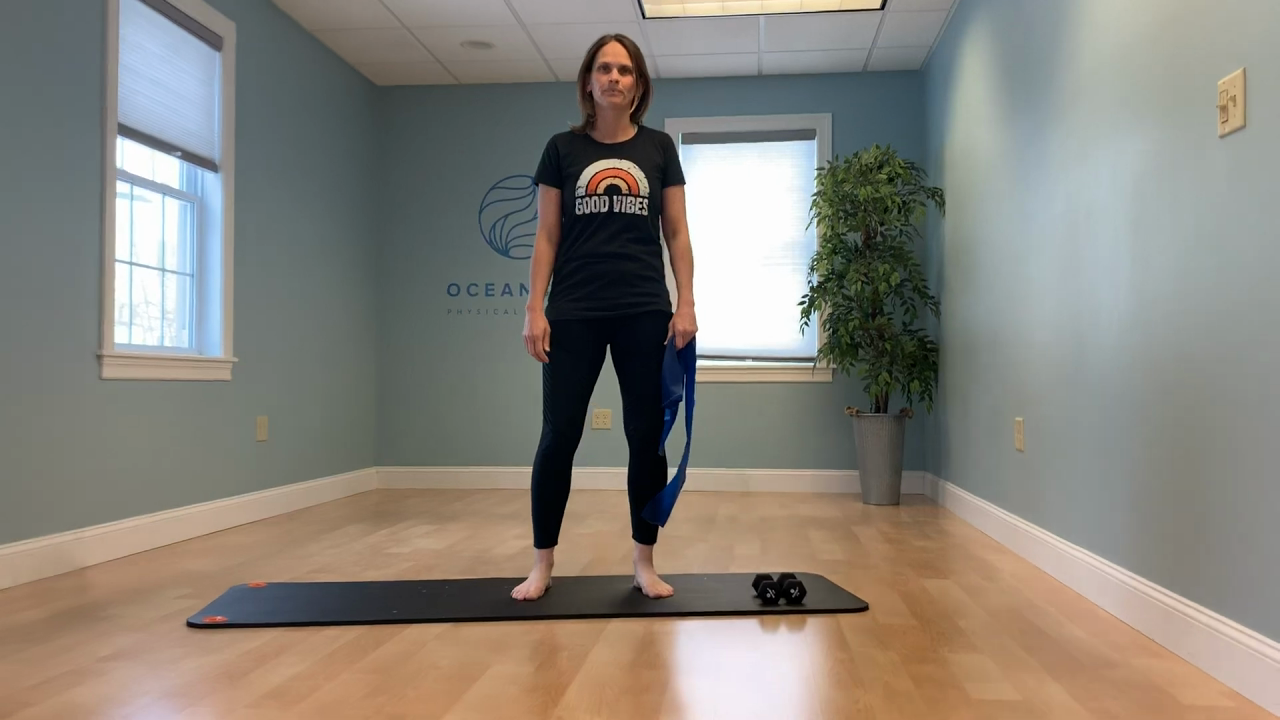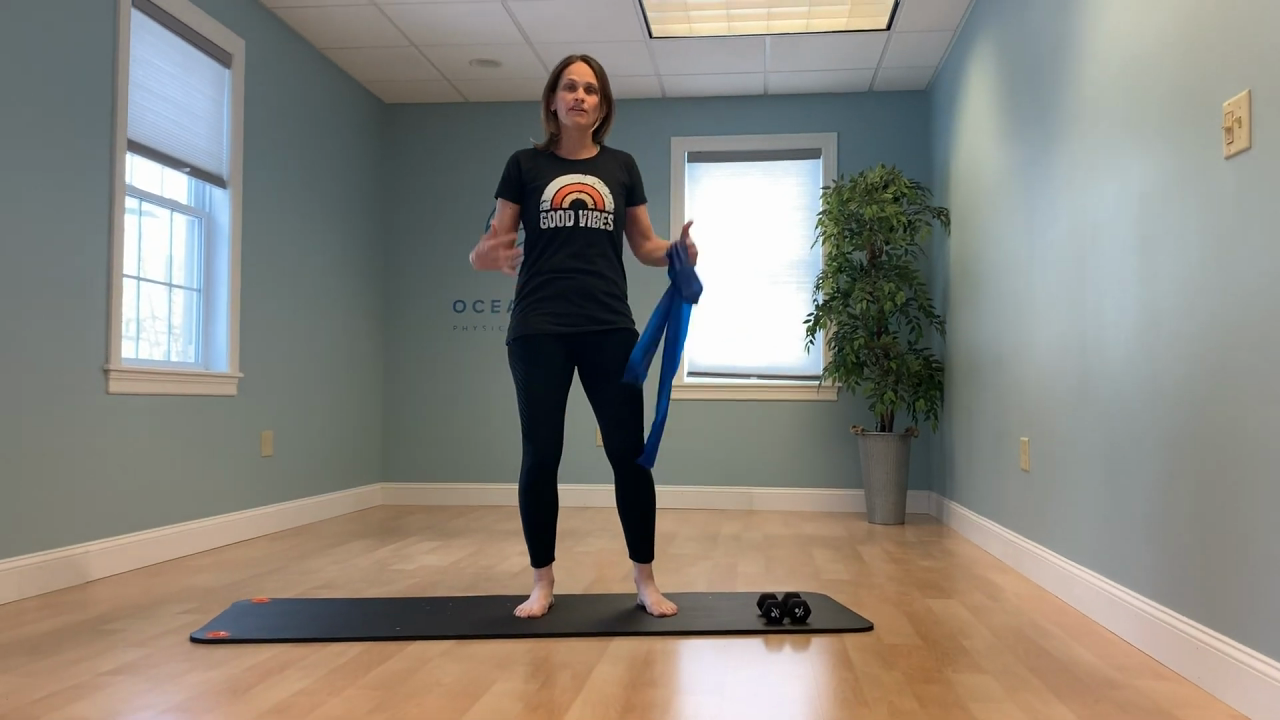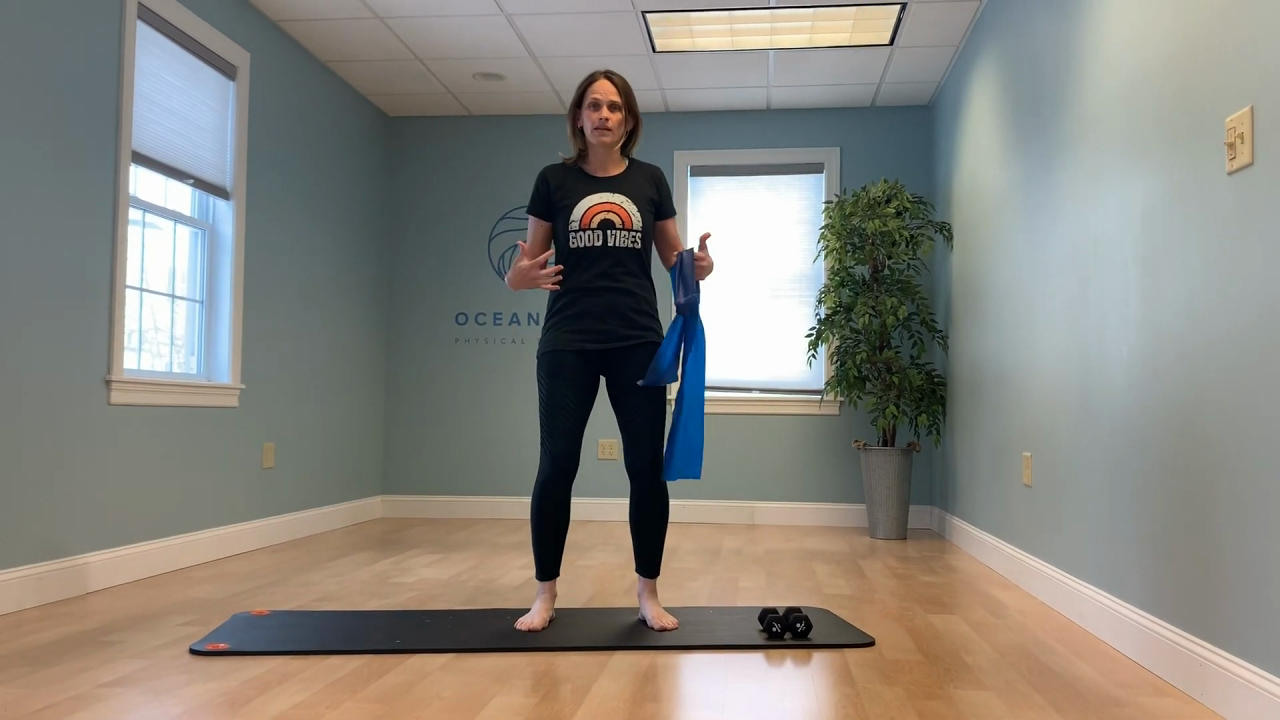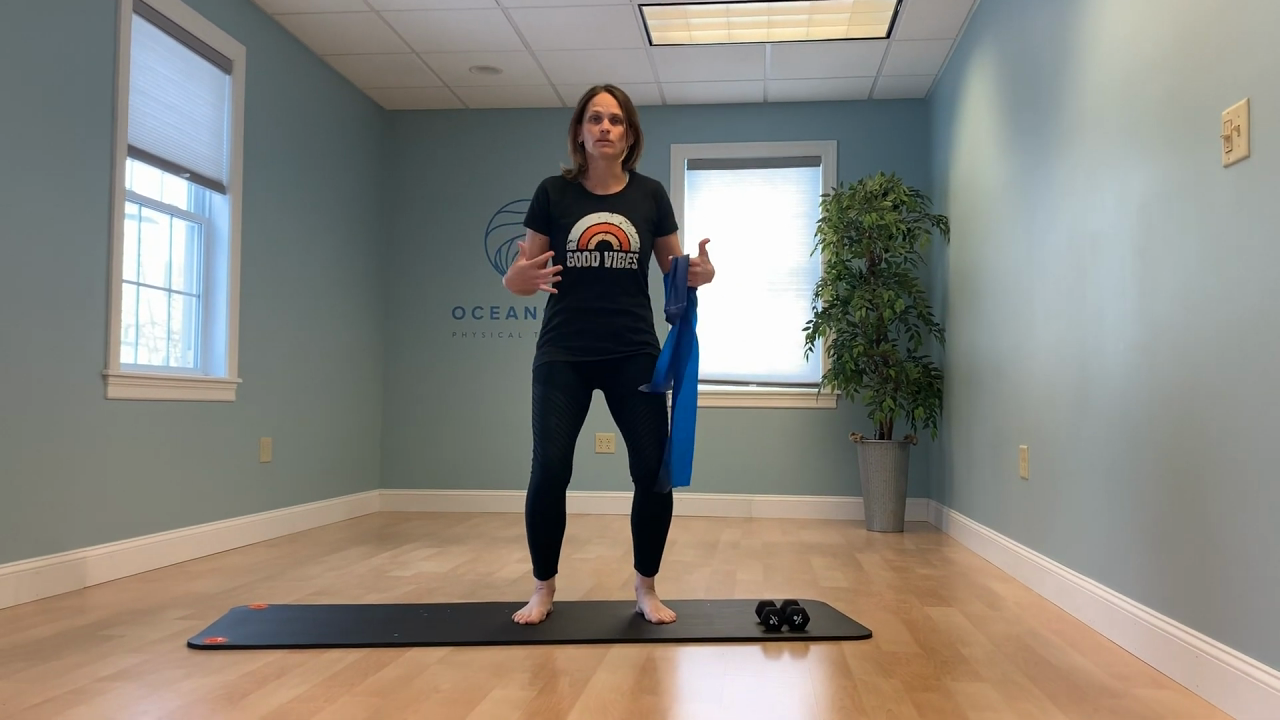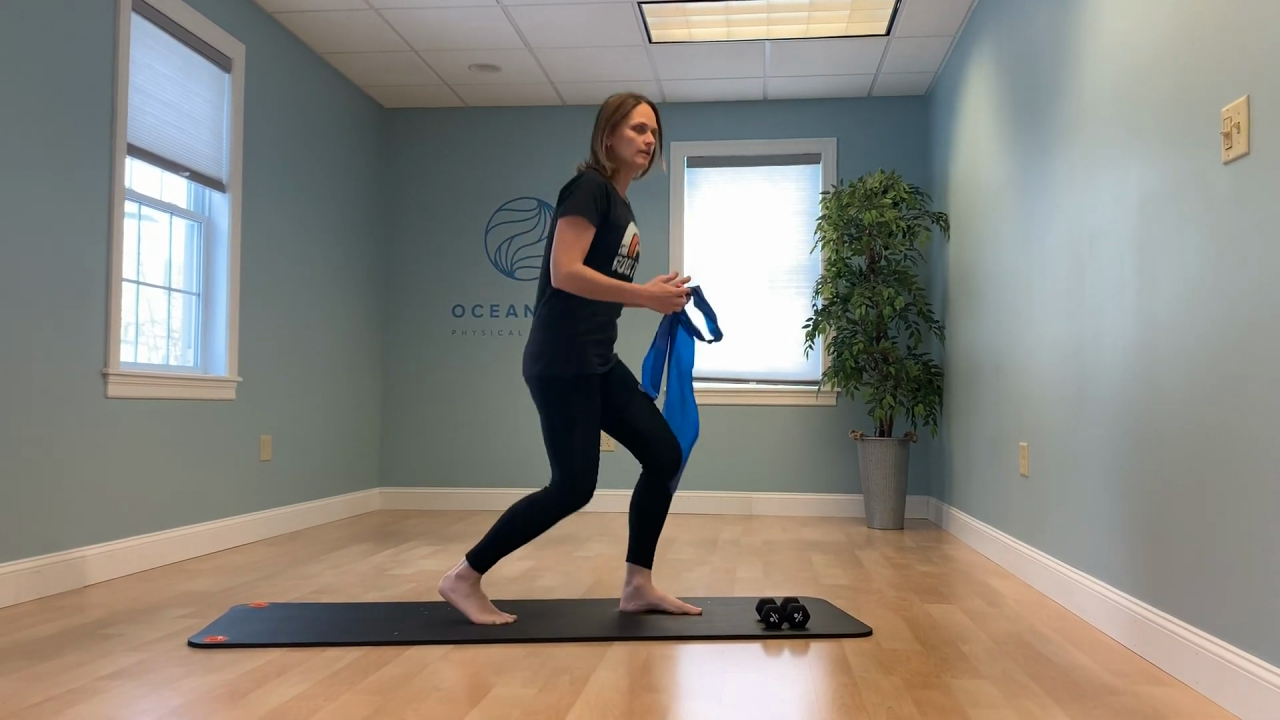
dt=1s
person 1, frame 1
left shoulder: (659, 147)
right shoulder: (562, 149)
left elbow: (676, 233)
right elbow: (547, 236)
left wrist: (685, 304)
right wrist: (535, 309)
left hip: (643, 313)
right hip: (573, 313)
left knee: (646, 437)
right knee: (558, 436)
left ankle: (644, 563)
right ankle: (542, 564)
person 1, frame 2
left shoulder: (621, 166)
right shoulder: (525, 164)
left elbow: (645, 245)
right elbow: (496, 244)
left wrist: (677, 251)
right wrist: (482, 254)
left hip: (610, 327)
right hip: (538, 328)
left knee: (629, 451)
right knee: (540, 454)
left ankle: (645, 581)
right ankle: (542, 582)
person 1, frame 3
left shoulder: (650, 180)
right shoulder: (554, 180)
left elbow: (672, 255)
right elbow: (531, 258)
left wrist: (698, 265)
right wrist: (521, 275)
left hip: (637, 342)
right hip: (567, 343)
left knee: (647, 467)
right knee: (557, 465)
left ankle: (648, 595)
right ankle: (545, 595)
person 1, frame 4
left shoulder: (650, 194)
right shoulder: (553, 193)
left elbow: (673, 267)
right elbow: (523, 277)
left wrist: (700, 273)
right wrist: (518, 278)
left hip: (634, 353)
right hip: (562, 354)
left knee: (654, 472)
right knee: (549, 470)
left ankle: (646, 589)
right ankle: (543, 589)
person 1, frame 5
left shoulder: (619, 202)
right shoulder: (589, 187)
right elbow: (565, 273)
left wrist: (657, 296)
right wrist: (644, 295)
left hip: (597, 361)
right hip: (562, 361)
left knee: (665, 453)
right knee: (573, 487)
left ankle: (637, 584)
right ankle: (464, 577)
